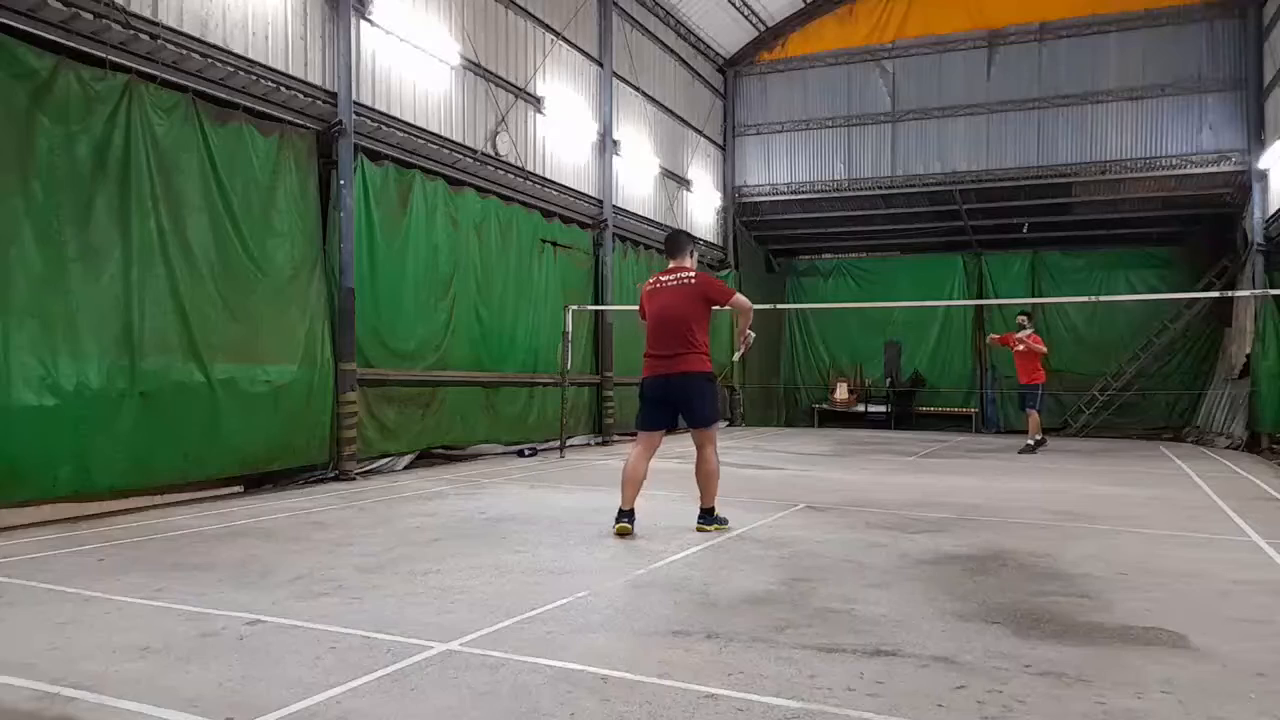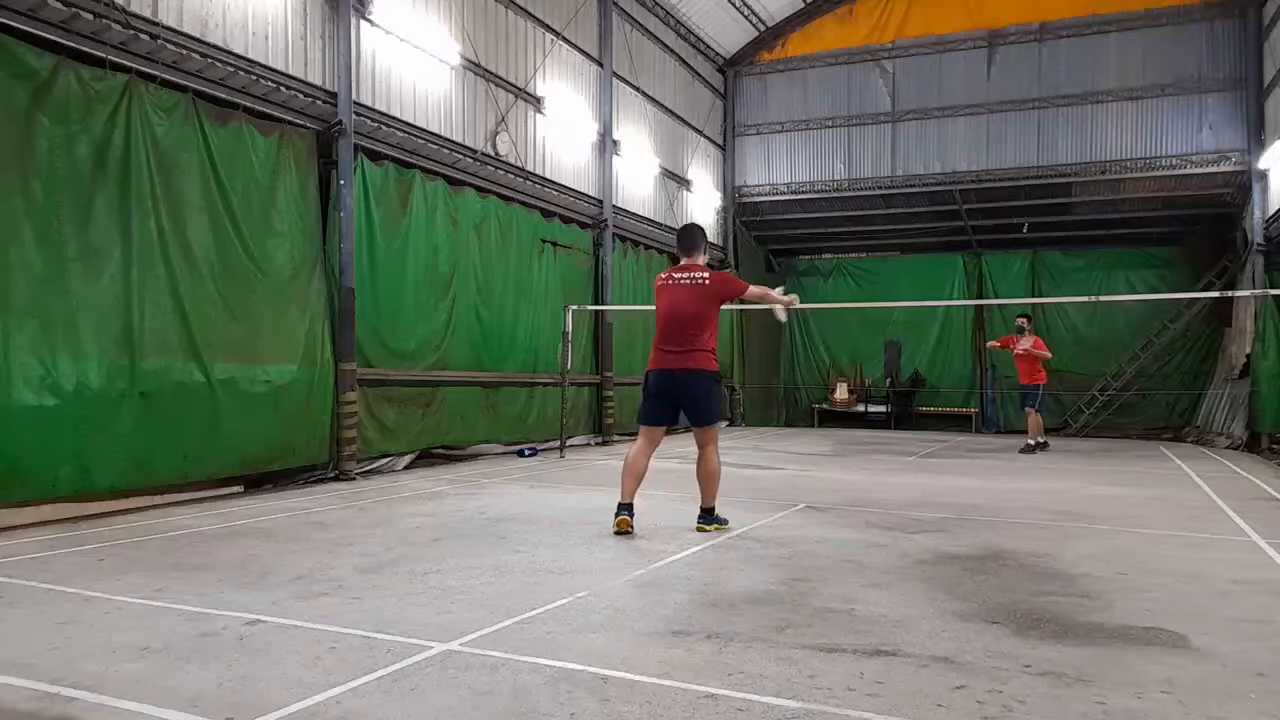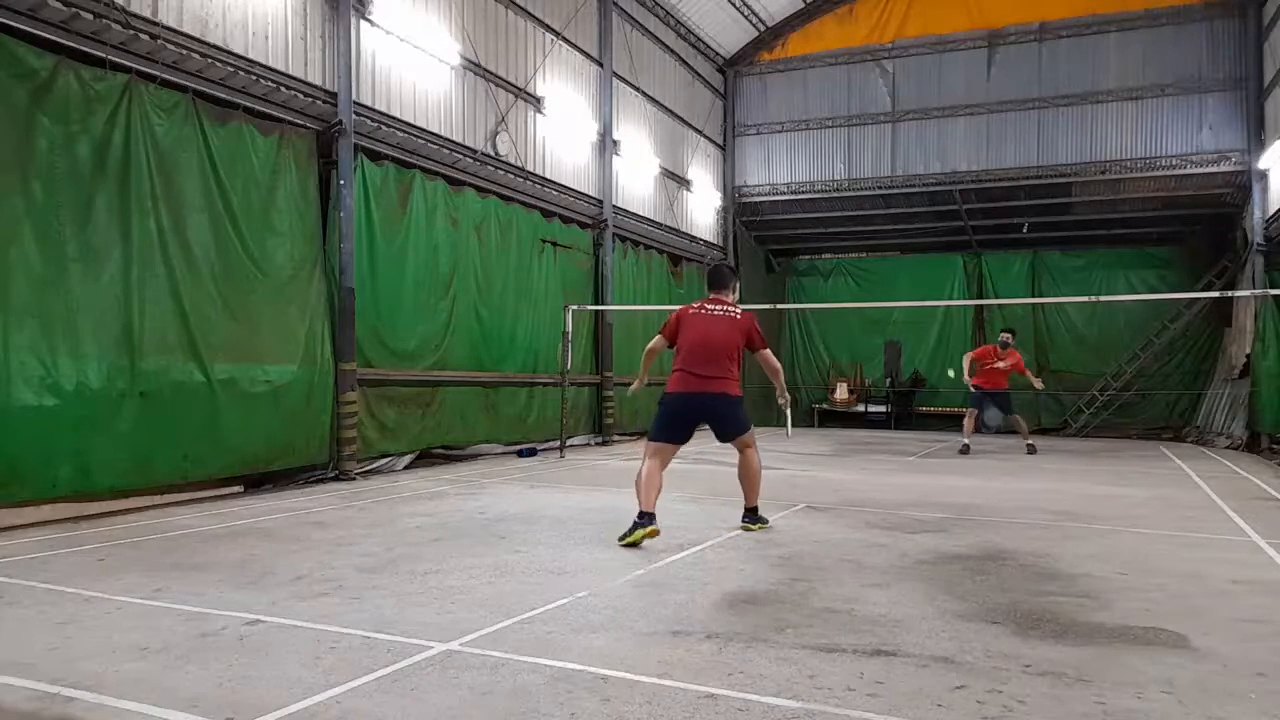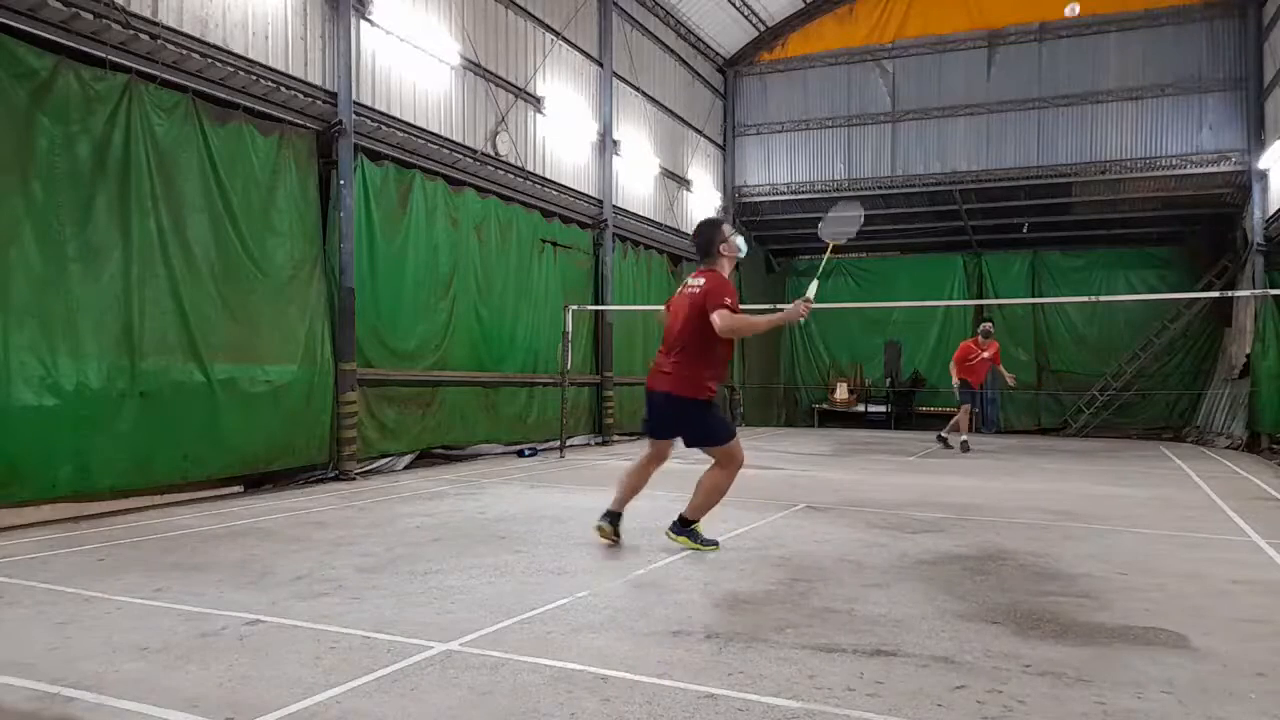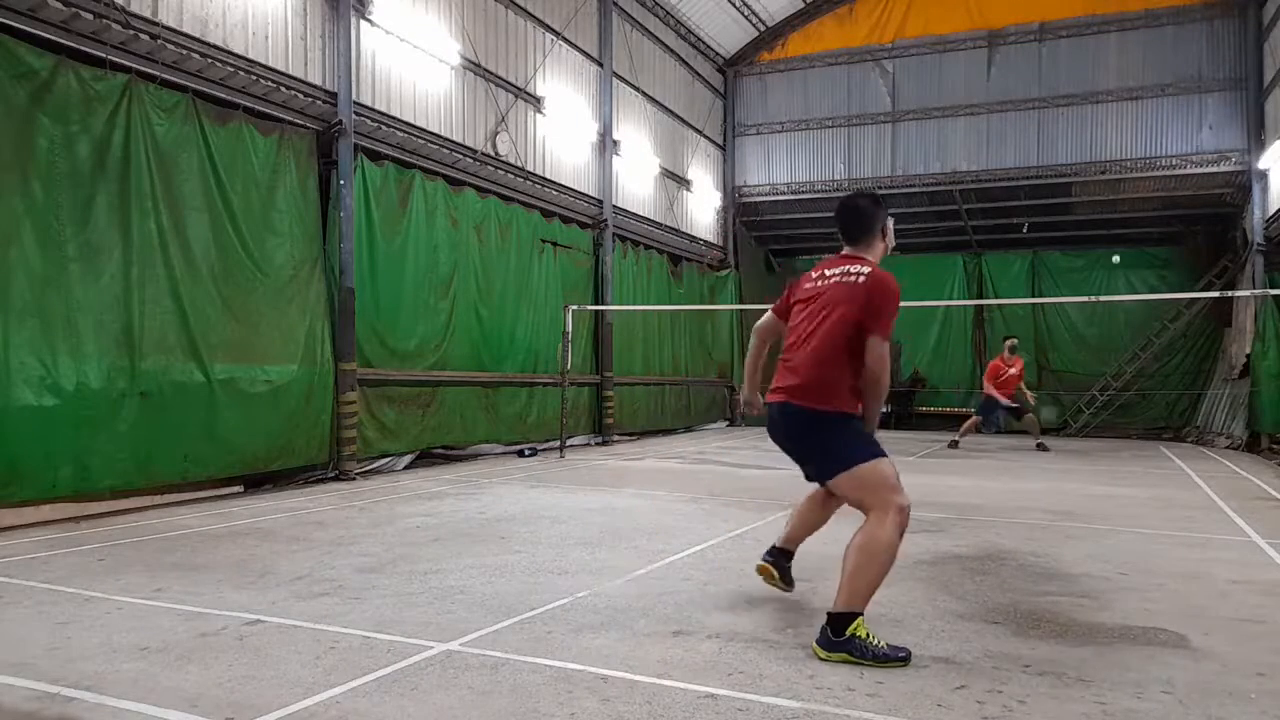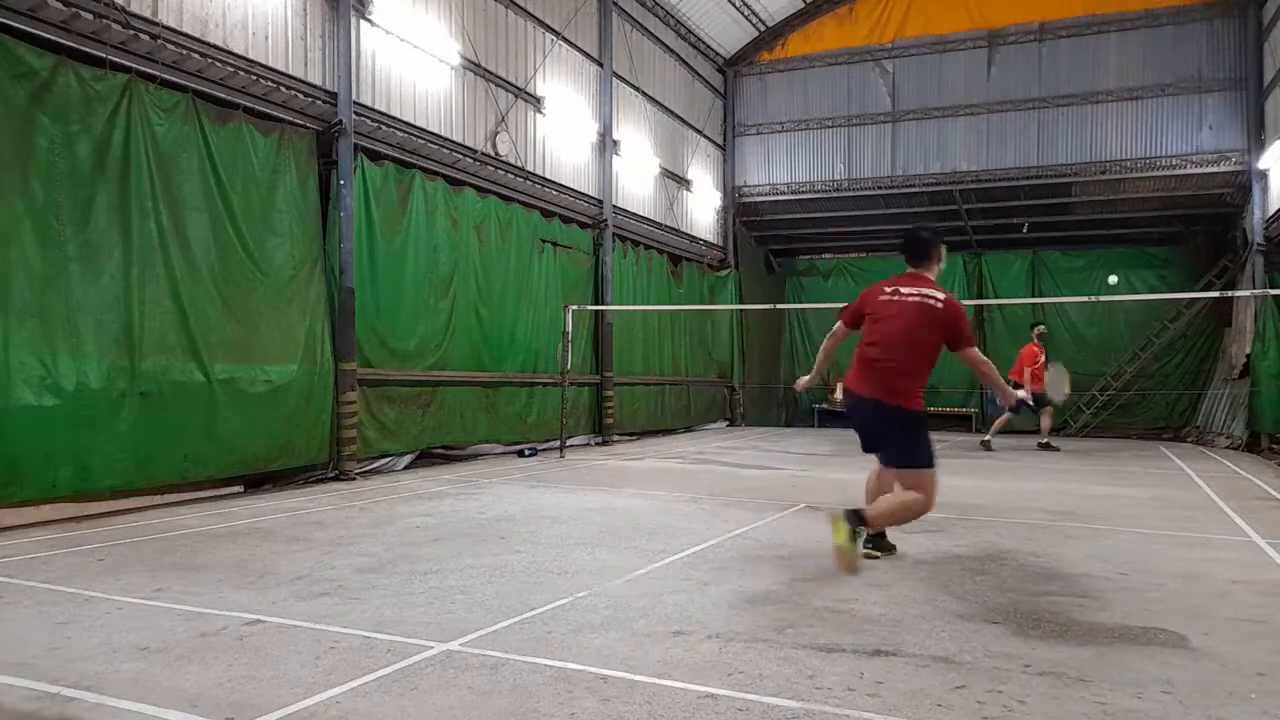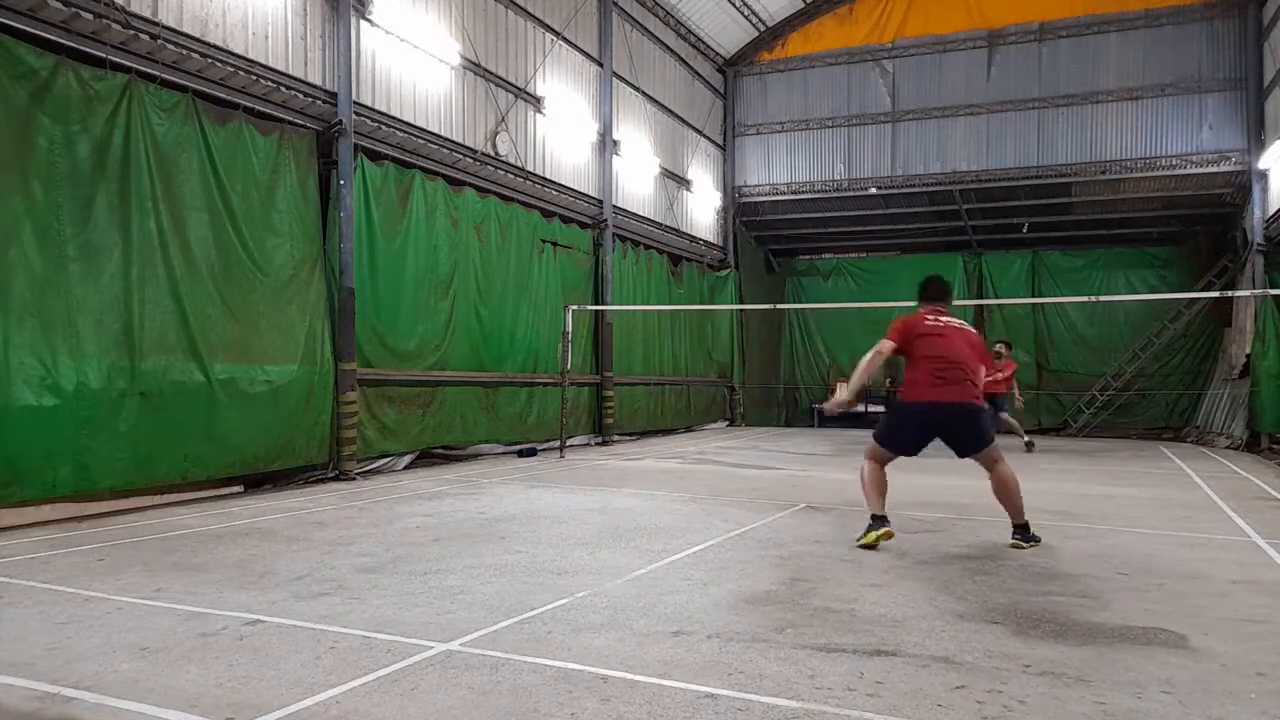
dt=0.7s
person 1, frame 1
left shoulder: (649, 287)
right shoulder: (702, 281)
right elbow: (745, 306)
right wrist: (742, 332)
left hip: (654, 376)
right hip: (693, 374)
left knee: (643, 447)
right knee: (706, 446)
left ankle: (625, 514)
right ankle: (708, 516)
person 1, frame 2
left shoulder: (661, 281)
right shoulder: (715, 280)
right elbow: (761, 294)
right wrist: (784, 299)
left hip: (659, 371)
right hip: (698, 372)
left knee: (645, 442)
right knee: (708, 446)
left ankle: (625, 509)
right ankle: (708, 515)
person 1, frame 3
left shoulder: (685, 313)
right shoulder: (745, 320)
left elbow: (652, 348)
right elbow: (772, 365)
left wrist: (641, 378)
right wrist: (782, 392)
left hip: (680, 394)
right hip: (723, 396)
left knee: (652, 460)
right knee: (747, 447)
left ankle: (646, 518)
right ankle: (751, 515)
person 1, frame 4
left shoulder: (692, 282)
right shoulder: (719, 285)
right elbow: (725, 327)
right wrist: (784, 316)
left hip: (658, 389)
right hip: (689, 396)
left knee: (653, 458)
right knee: (730, 460)
left ankle: (612, 517)
right ankle: (684, 525)
person 1, frame 5
left shoulder: (811, 278)
right shoulder: (879, 283)
left elbow: (762, 331)
right elbow: (876, 367)
left wrist: (750, 386)
right wrist: (869, 423)
left hip: (782, 406)
right hip: (823, 411)
left knee: (836, 487)
right knee: (891, 509)
left ankle: (778, 556)
right ankle: (840, 631)
person 1, frame 6
left shoulder: (876, 293)
right shoulder: (947, 306)
left elbow: (836, 335)
right elbow: (976, 362)
left wrist: (813, 376)
right wrist: (1006, 392)
left hip: (857, 395)
right hip: (899, 404)
left knee: (888, 463)
right knee: (920, 497)
left ankle: (875, 536)
right ankle: (855, 522)
person 1, frame 7
left shoulder: (909, 323)
right shoulder: (971, 334)
left elbow: (879, 354)
right elbow: (980, 381)
left wrist: (847, 393)
left hip: (915, 406)
right hip: (965, 407)
left knee: (873, 459)
right knee: (997, 464)
left ankle: (878, 522)
right ankle: (1022, 531)
